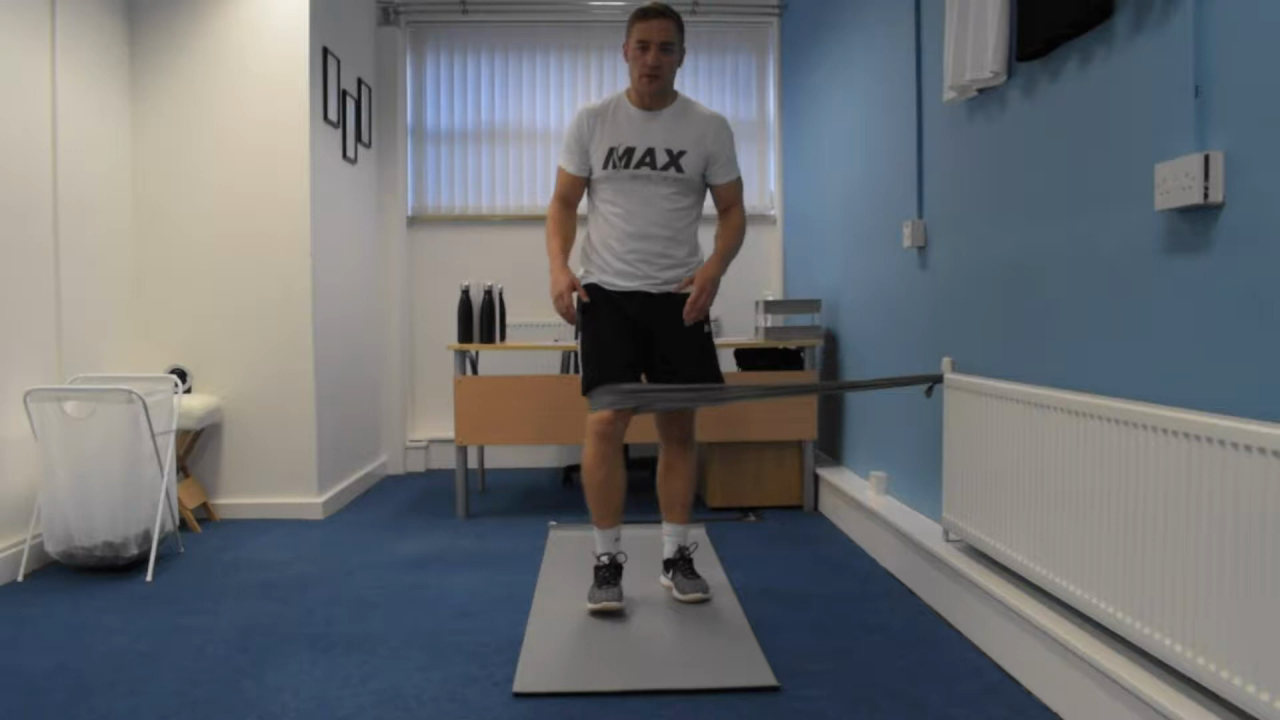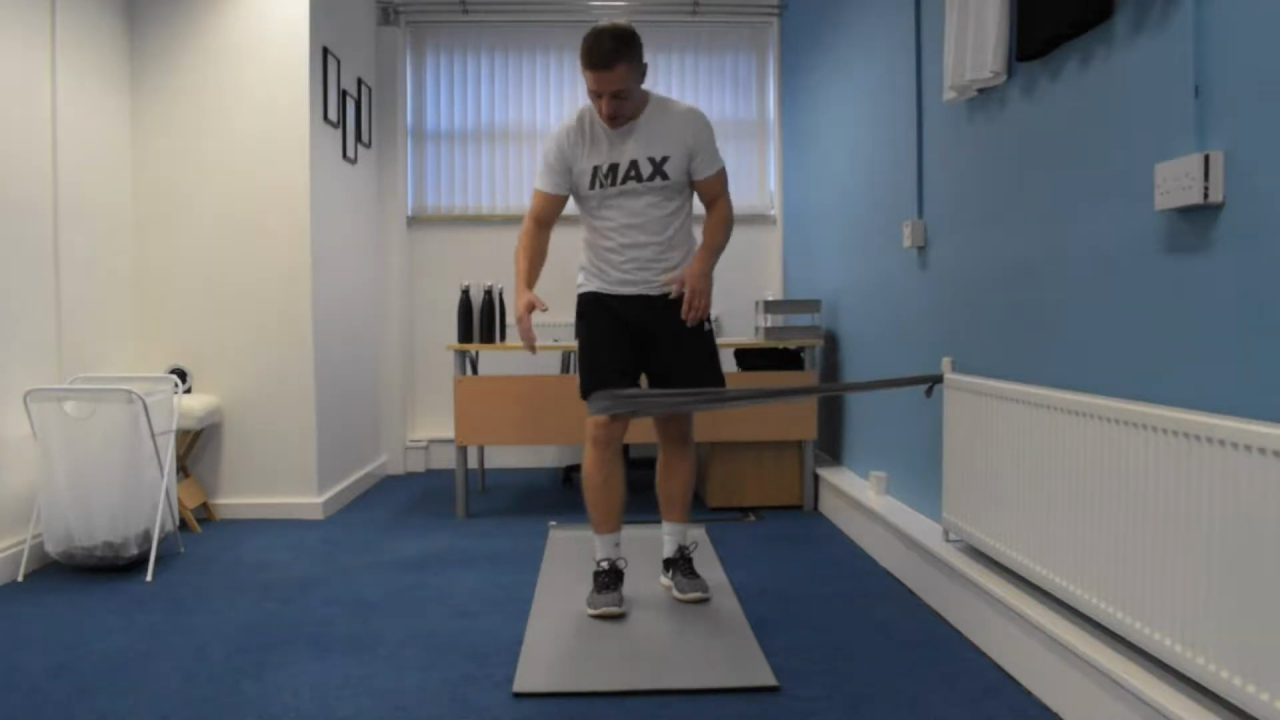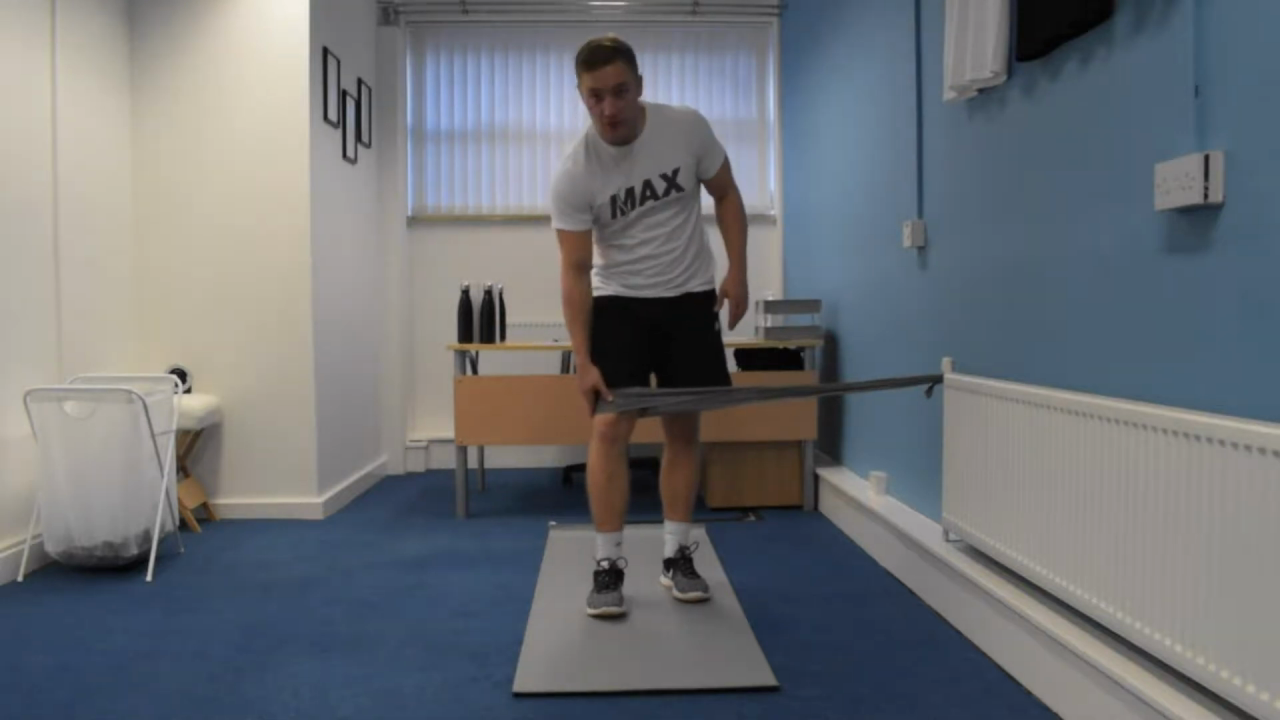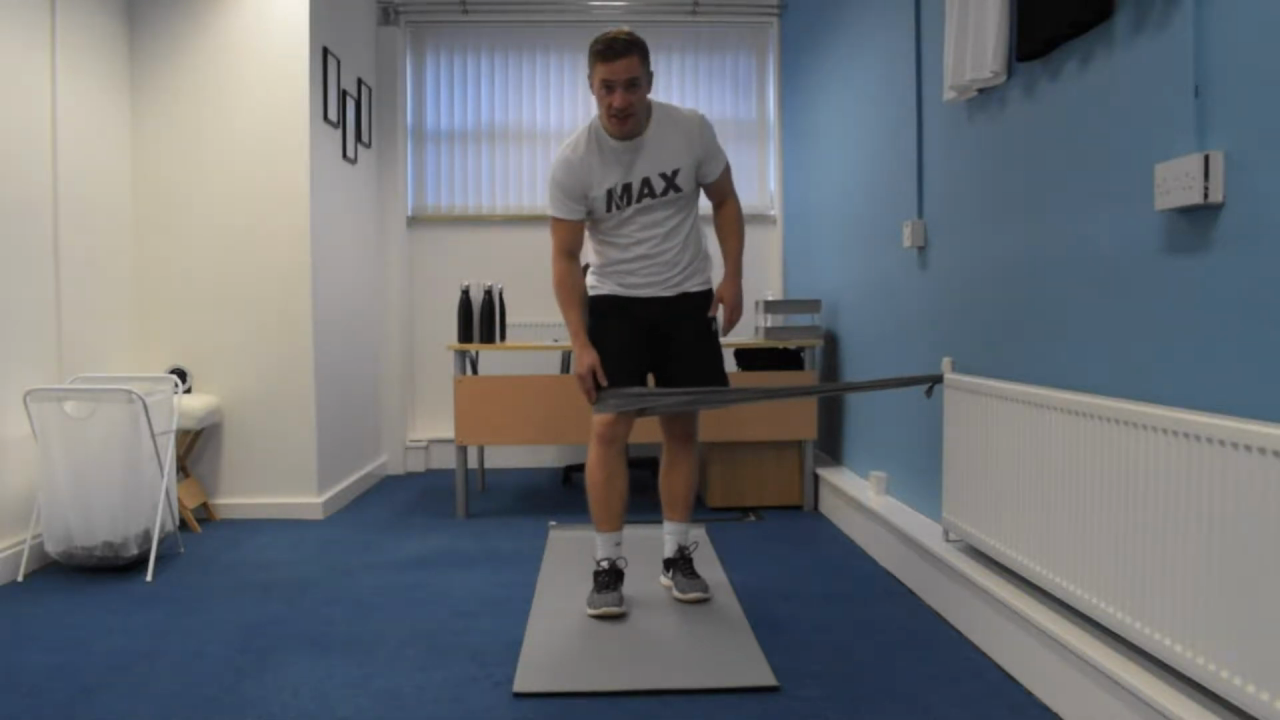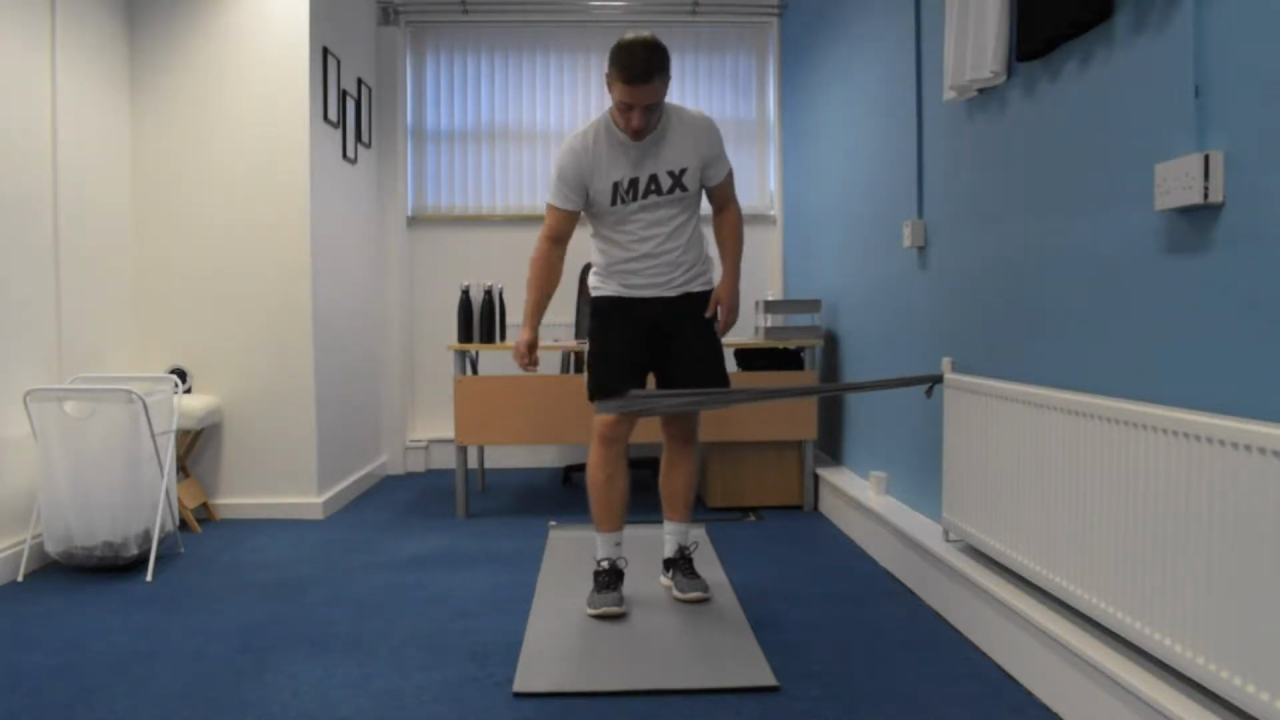
dt=0.7s
person 1, frame 1
left shoulder: (709, 128)
right shoulder: (590, 121)
left elbow: (732, 210)
right elbow: (564, 201)
left wrist: (714, 266)
right wrist: (559, 266)
left hip: (678, 298)
right hip: (607, 295)
left knee: (679, 429)
right knee: (605, 424)
left ankle: (676, 557)
right ankle: (607, 561)
person 1, frame 2
left shoulder: (687, 124)
right shoulder: (568, 139)
left elbow: (718, 204)
right elbow: (539, 222)
left wrist: (701, 264)
right wrist: (525, 287)
left hip: (676, 300)
right hip: (605, 300)
left knee: (676, 428)
right knee: (604, 427)
left ankle: (676, 556)
right ankle: (607, 566)
person 1, frame 3
left shoulder: (687, 126)
right shoulder: (574, 173)
left elbow: (726, 195)
right elbow: (576, 271)
left wrist: (737, 270)
right wrist: (583, 359)
left hip: (690, 298)
right hip: (620, 303)
left knee: (683, 427)
right knee: (610, 426)
left ankle: (677, 555)
right ankle: (608, 565)
person 1, frame 4
left shoulder: (692, 130)
right shoulder: (573, 161)
left elbow: (725, 201)
right elbow: (566, 256)
left wrist: (732, 276)
right wrist: (580, 342)
left hip: (688, 298)
right hip: (616, 302)
left knee: (681, 426)
right knee: (609, 427)
left ankle: (677, 555)
right ankle: (607, 564)
person 1, frame 5
left shoulder: (700, 131)
right shoulder: (581, 151)
left elbow: (726, 206)
right elbow: (552, 241)
left wrist: (730, 277)
right wrist: (531, 324)
left hip: (689, 300)
right hip: (619, 302)
left knee: (682, 427)
right knee: (610, 428)
left ankle: (677, 555)
right ankle: (607, 566)
